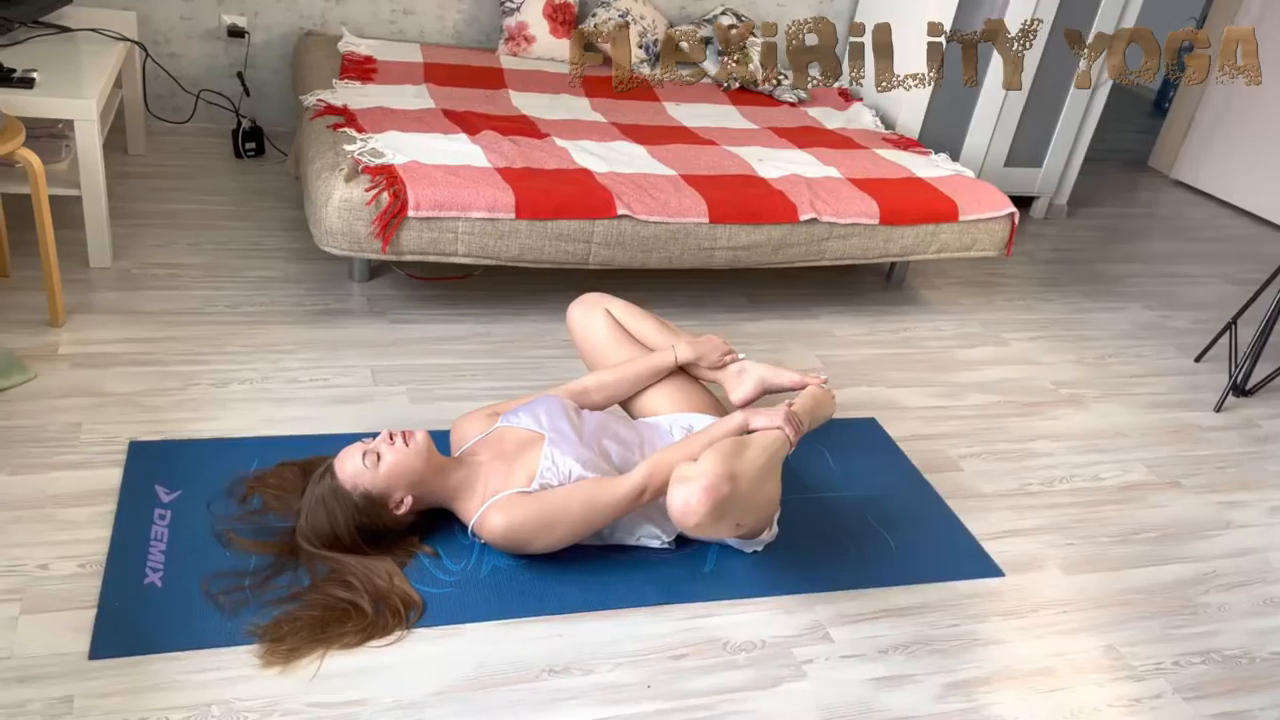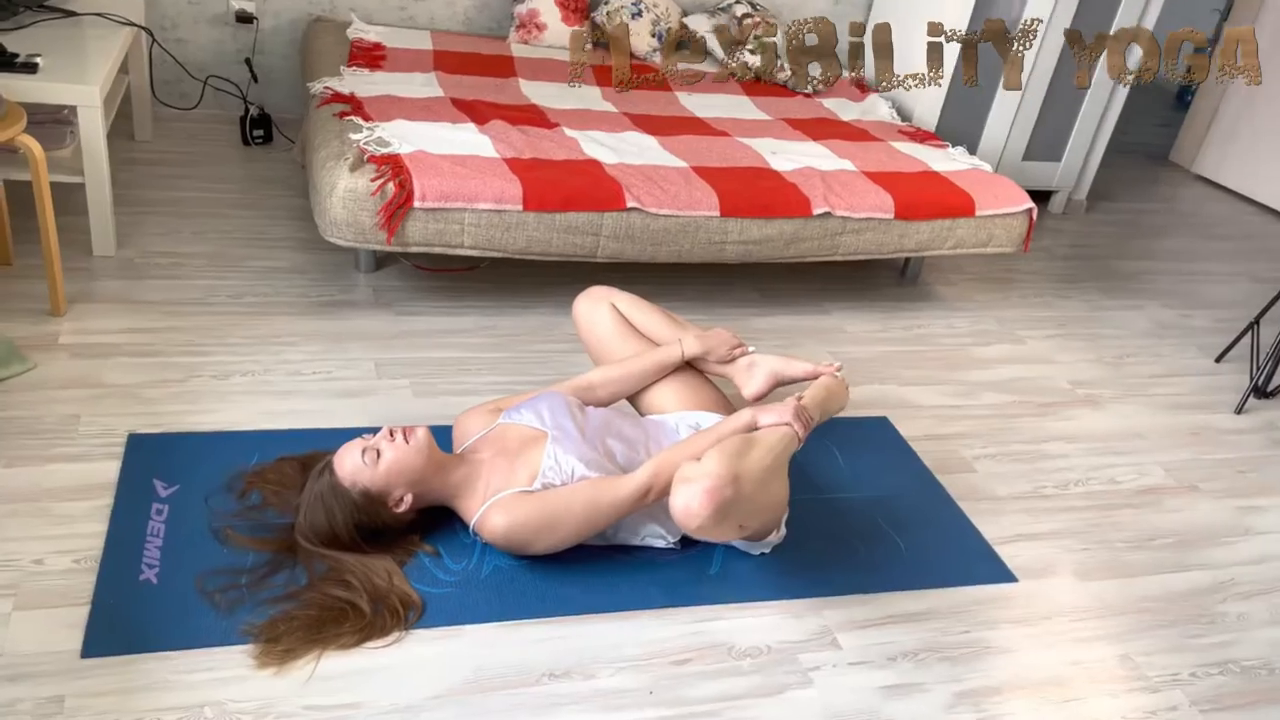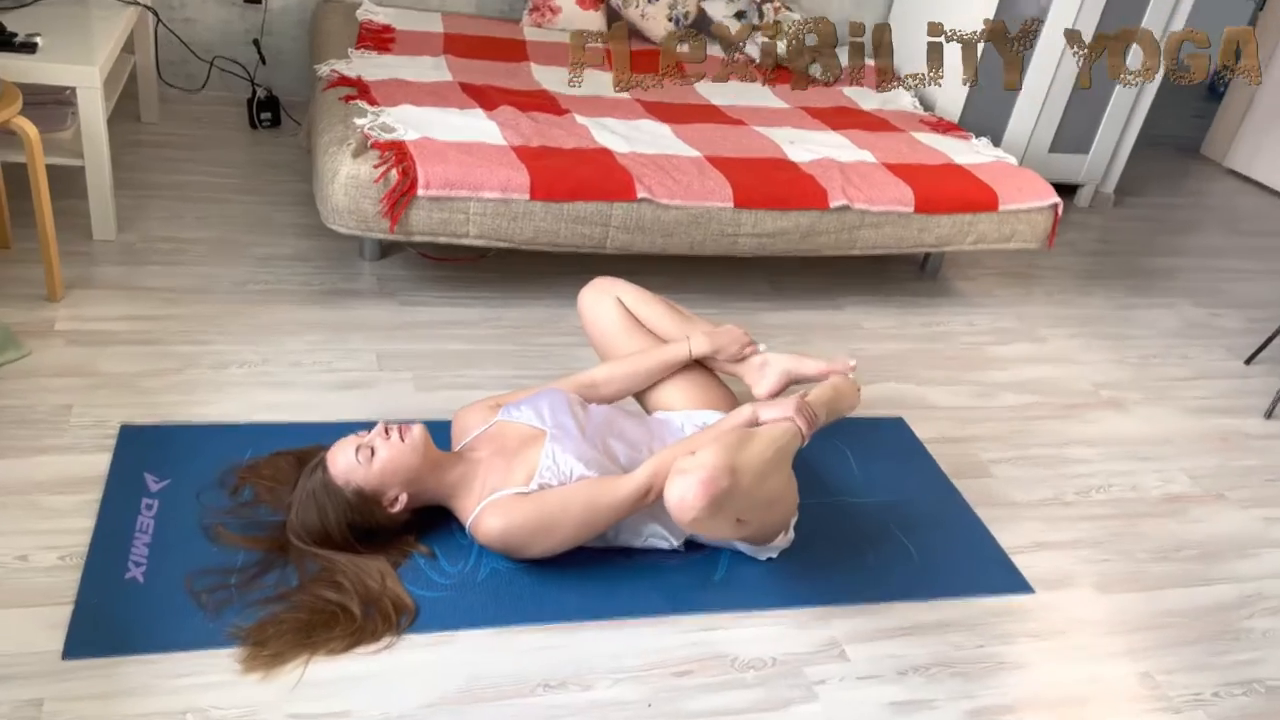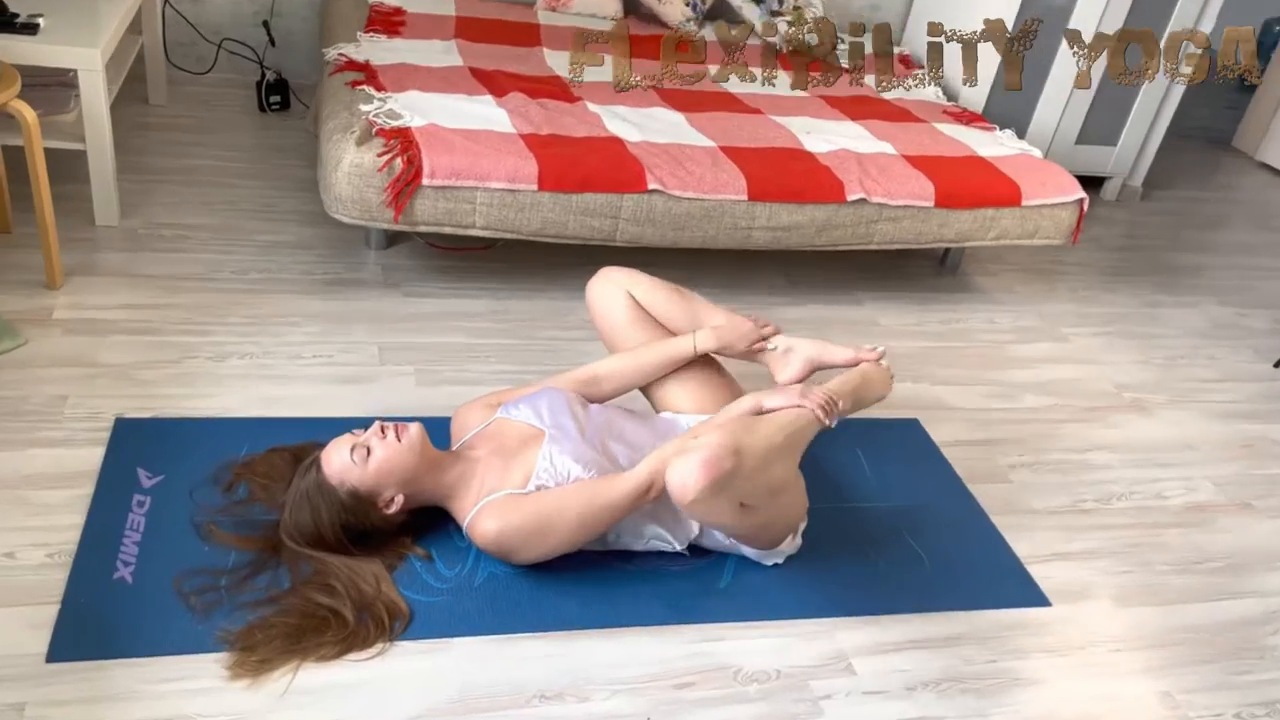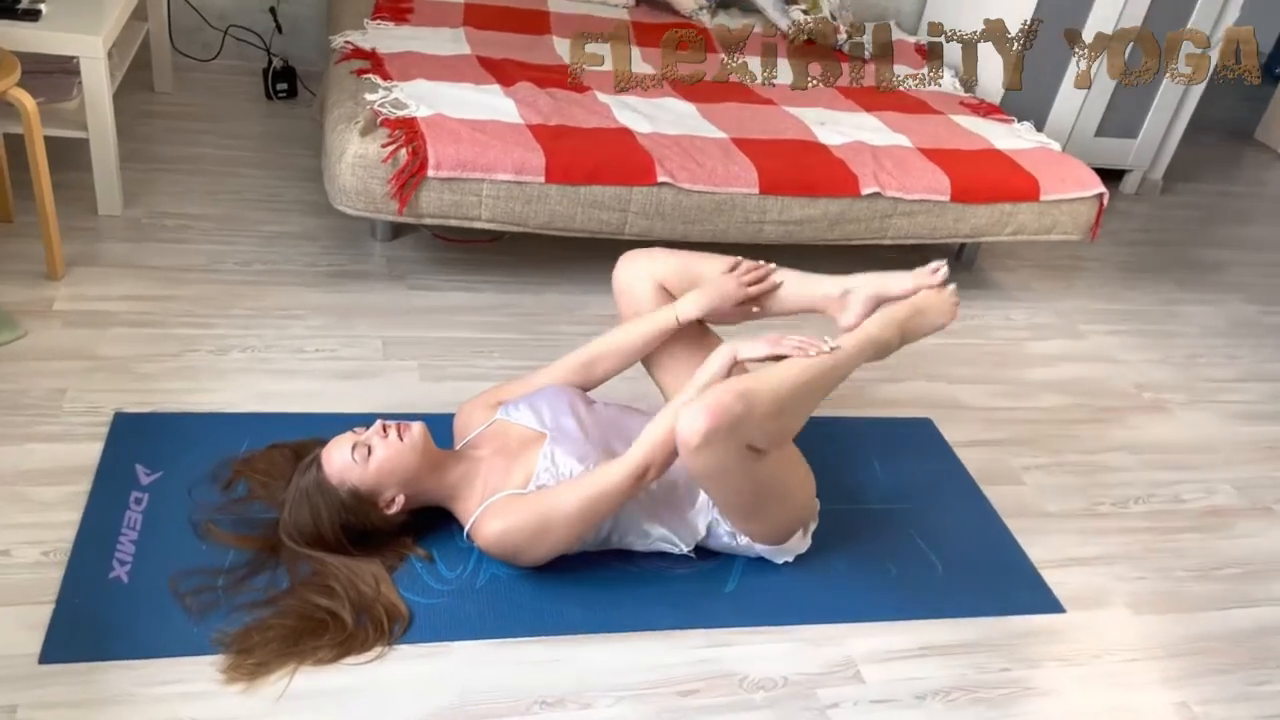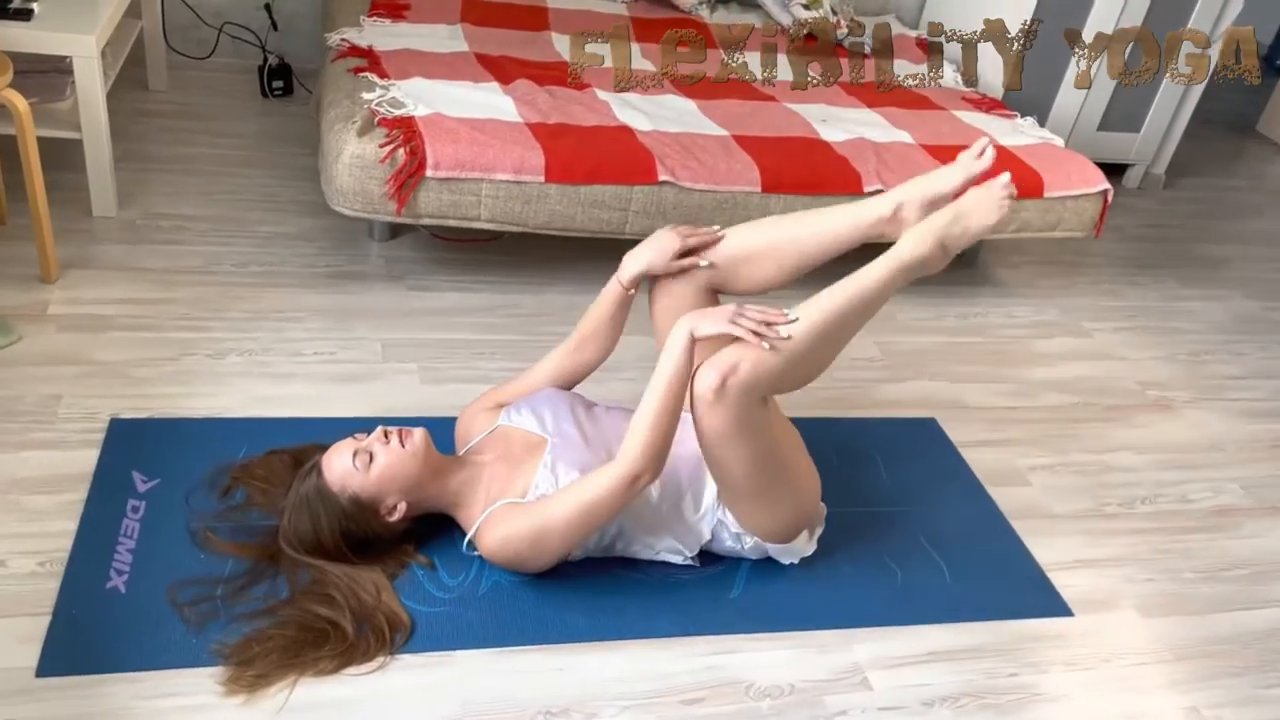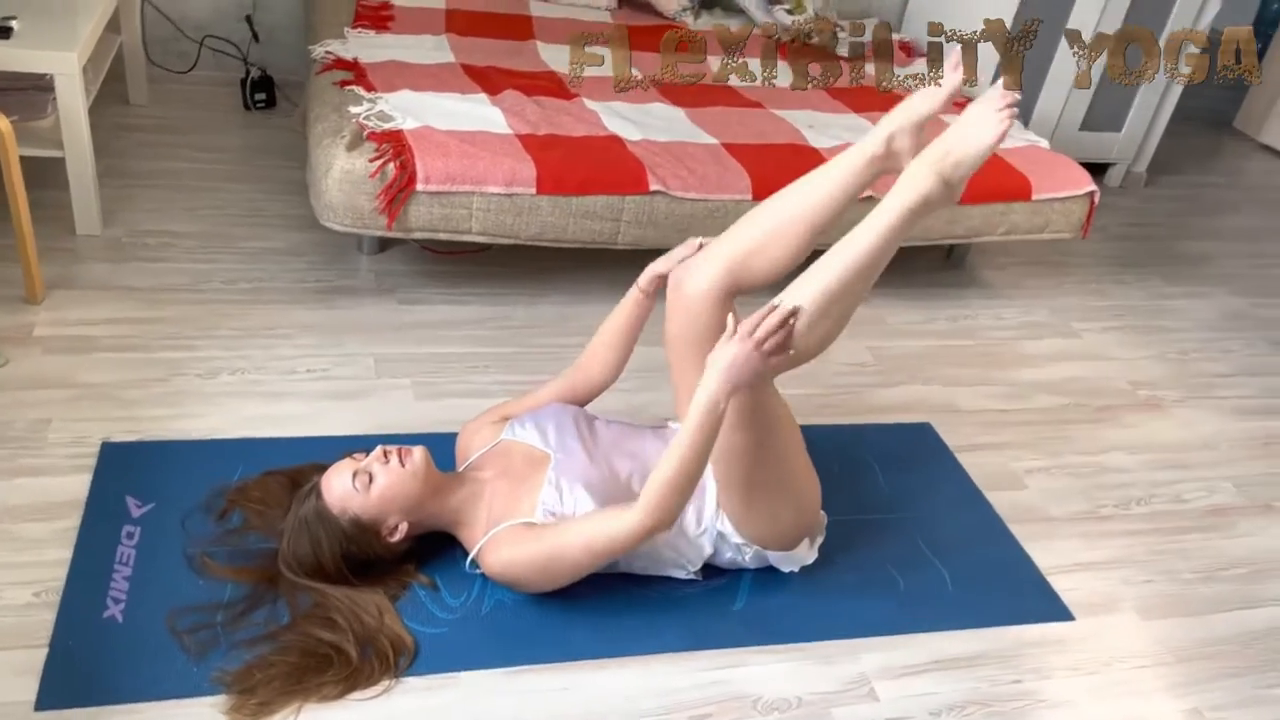
dt=0.2s
person 1, frame 1
left shoulder: (471, 429)
right shoulder: (501, 519)
left elbow: (578, 395)
right elbow: (640, 484)
left wrist: (680, 352)
right wrist: (734, 422)
left hip: (687, 434)
right hip: (712, 486)
left knee: (589, 310)
right knee: (700, 493)
left ankle: (736, 377)
right ankle: (800, 413)
person 1, frame 2
left shoulder: (473, 426)
right shoulder: (502, 518)
left elbow: (584, 392)
right elbow: (643, 485)
left wrist: (686, 345)
right wrist: (742, 423)
left hip: (696, 432)
left knee: (596, 302)
right knee: (704, 495)
left ankle: (746, 371)
right ankle: (810, 403)
person 1, frame 3
left shoulder: (472, 423)
right shoulder: (499, 520)
left elbow: (590, 387)
right elbow: (643, 486)
left wrist: (697, 344)
right wrist: (747, 417)
left hip: (705, 434)
left knee: (602, 295)
right knee: (698, 489)
left ankle: (761, 370)
right ankle: (818, 404)
person 1, frame 4
left shoulder: (472, 420)
right shoulder: (497, 523)
left elbow: (592, 383)
right elbow: (644, 484)
left wrist: (705, 340)
right wrist: (748, 406)
left hip: (719, 435)
right hip: (754, 515)
left knee: (611, 285)
right knee: (702, 471)
left ankle: (786, 356)
right ankle: (842, 394)
person 1, frame 5
left shoulder: (477, 417)
right shoulder: (501, 525)
left elbow: (586, 366)
right elbow: (636, 468)
left wrist: (693, 305)
right wrist: (715, 366)
left hip: (735, 446)
right hip: (759, 513)
left knee: (639, 271)
right knee: (708, 418)
left ankle: (843, 297)
right ankle: (878, 333)
person 1, frame 6
left shoulder: (478, 424)
right shoulder: (503, 532)
left elbow: (581, 352)
right elbow: (635, 470)
left wrist: (632, 273)
right wrist: (683, 337)
left hip: (725, 437)
right hip: (762, 516)
left knee: (680, 259)
right knee: (724, 376)
left ankle: (897, 209)
right ankle: (920, 249)
person 1, frame 7
left shoulder: (479, 439)
right shoulder: (507, 552)
left elbow: (588, 375)
right elbow: (652, 514)
left wrist: (648, 283)
right wrist: (719, 383)
left hip: (706, 447)
right hip: (760, 528)
left knee: (703, 275)
right knee: (741, 357)
left ankle: (891, 143)
right ankle: (923, 186)
